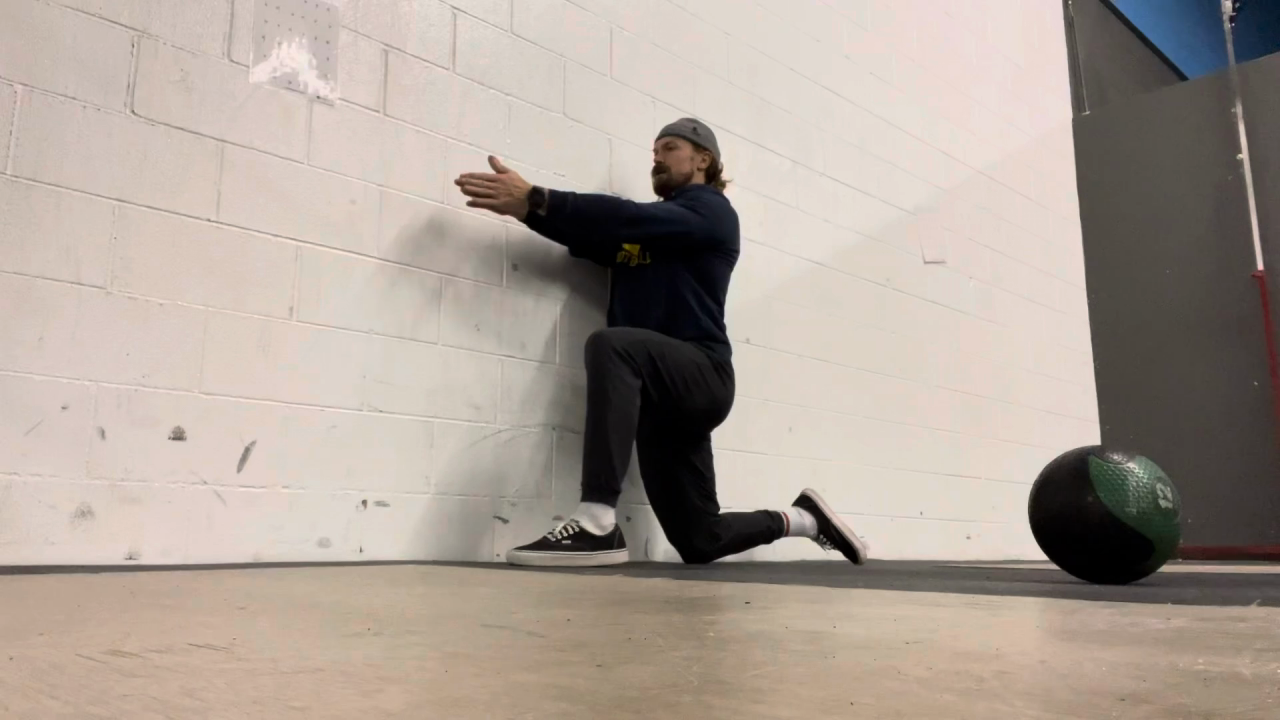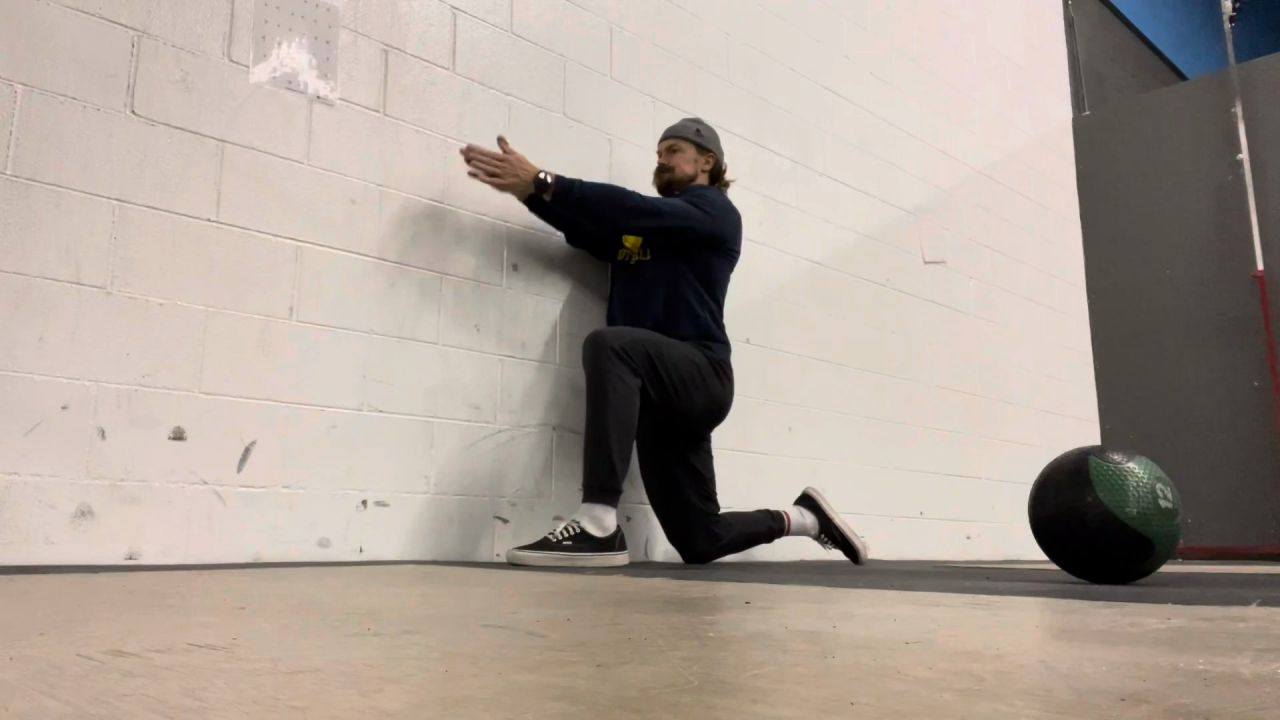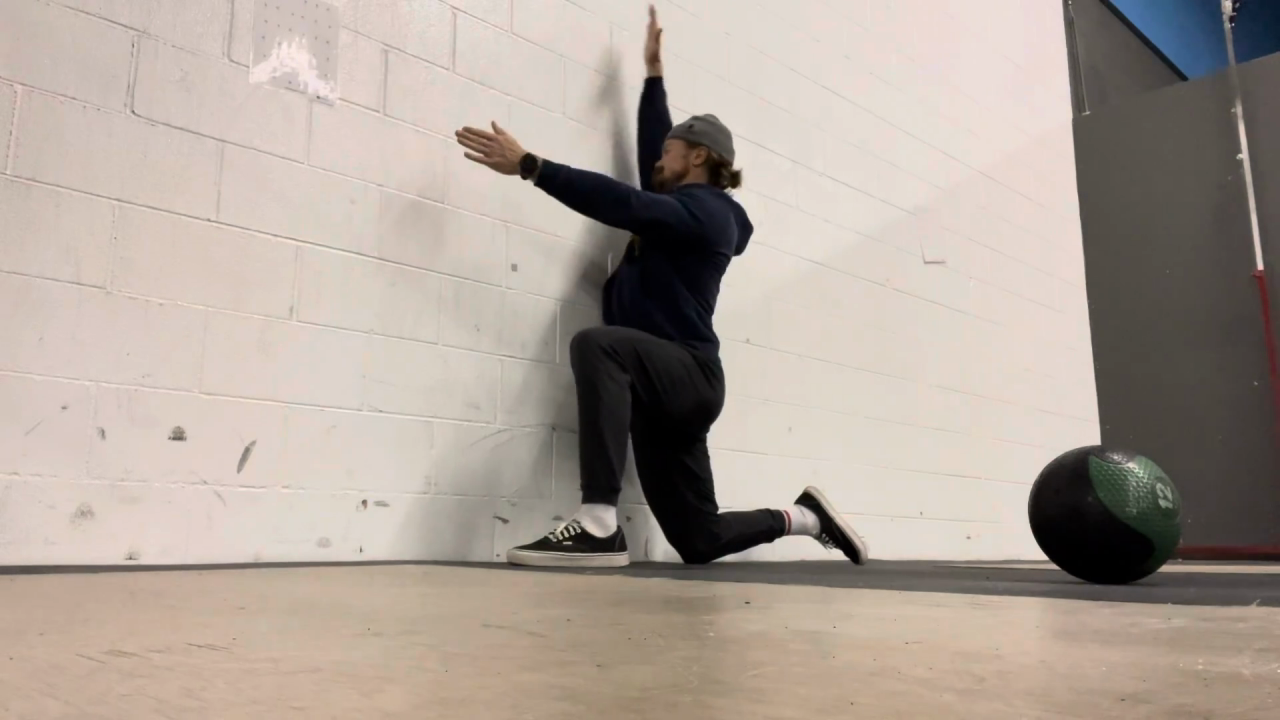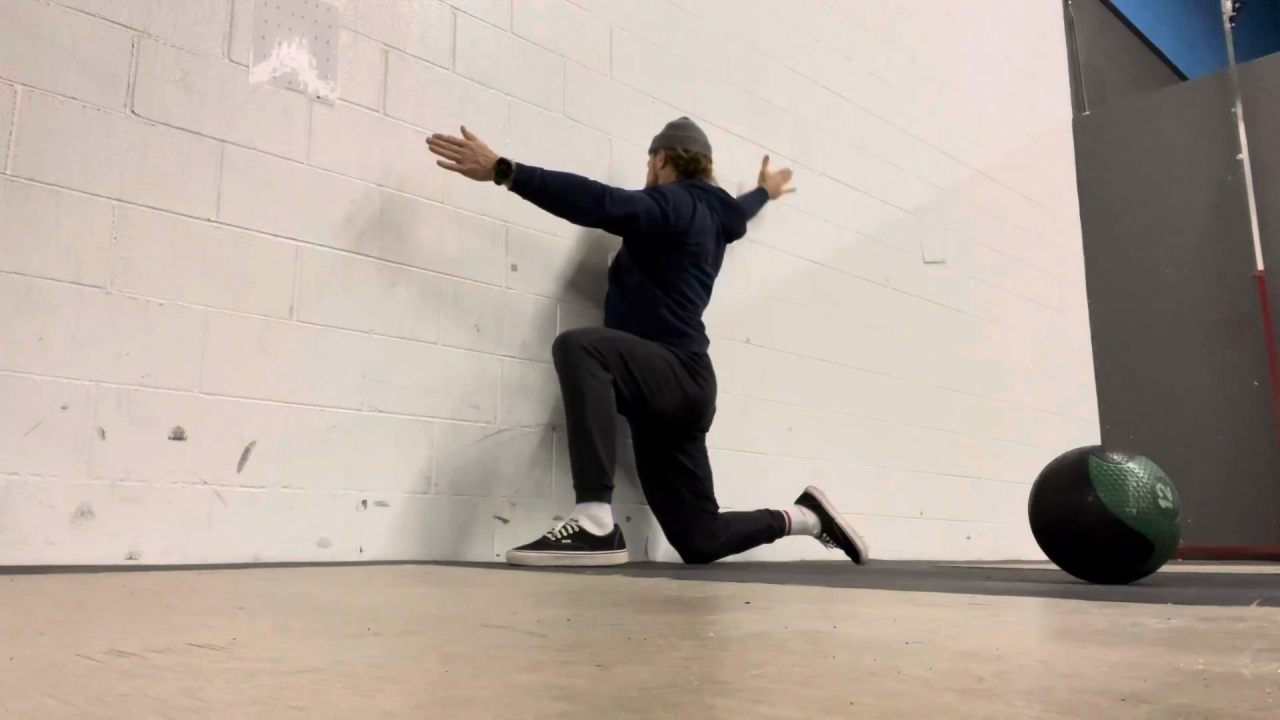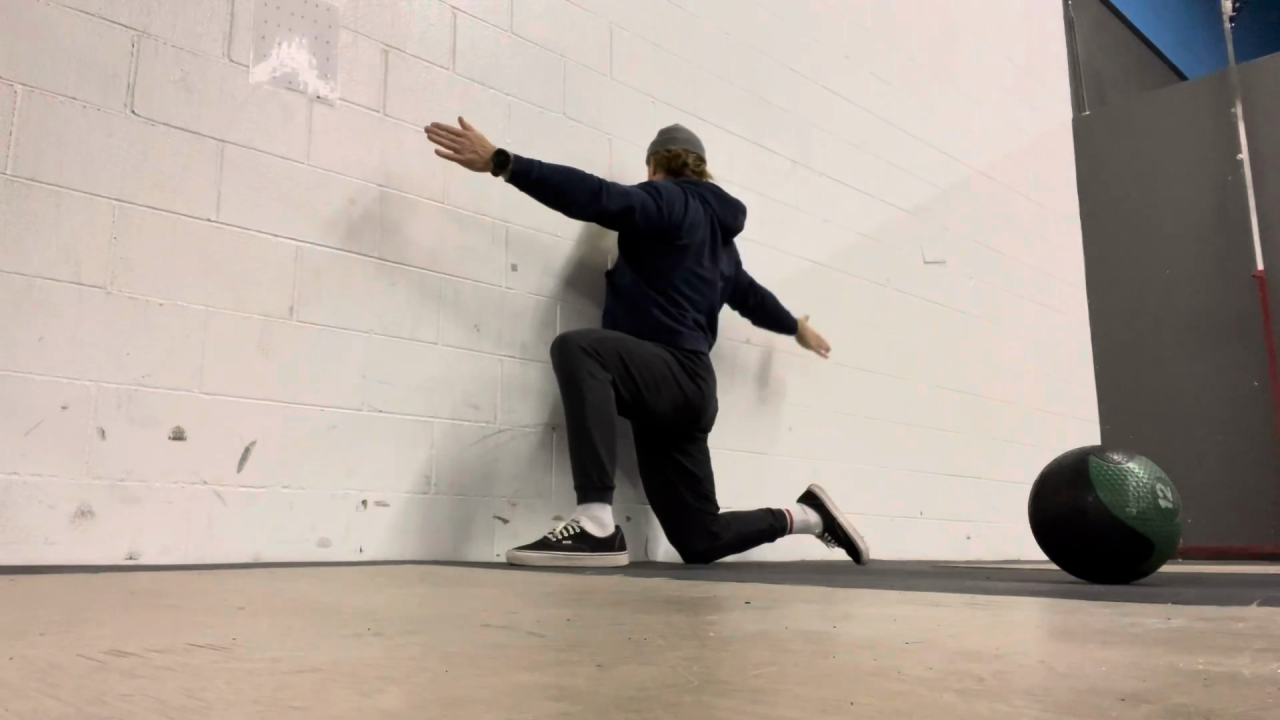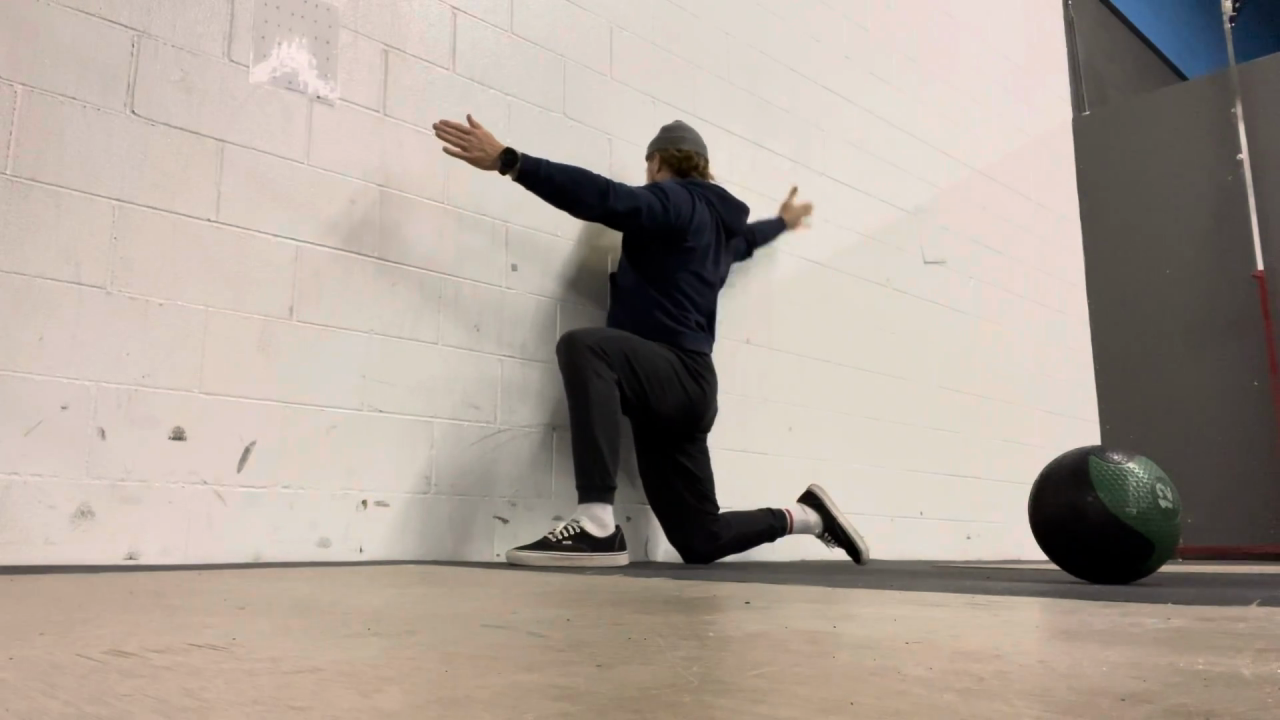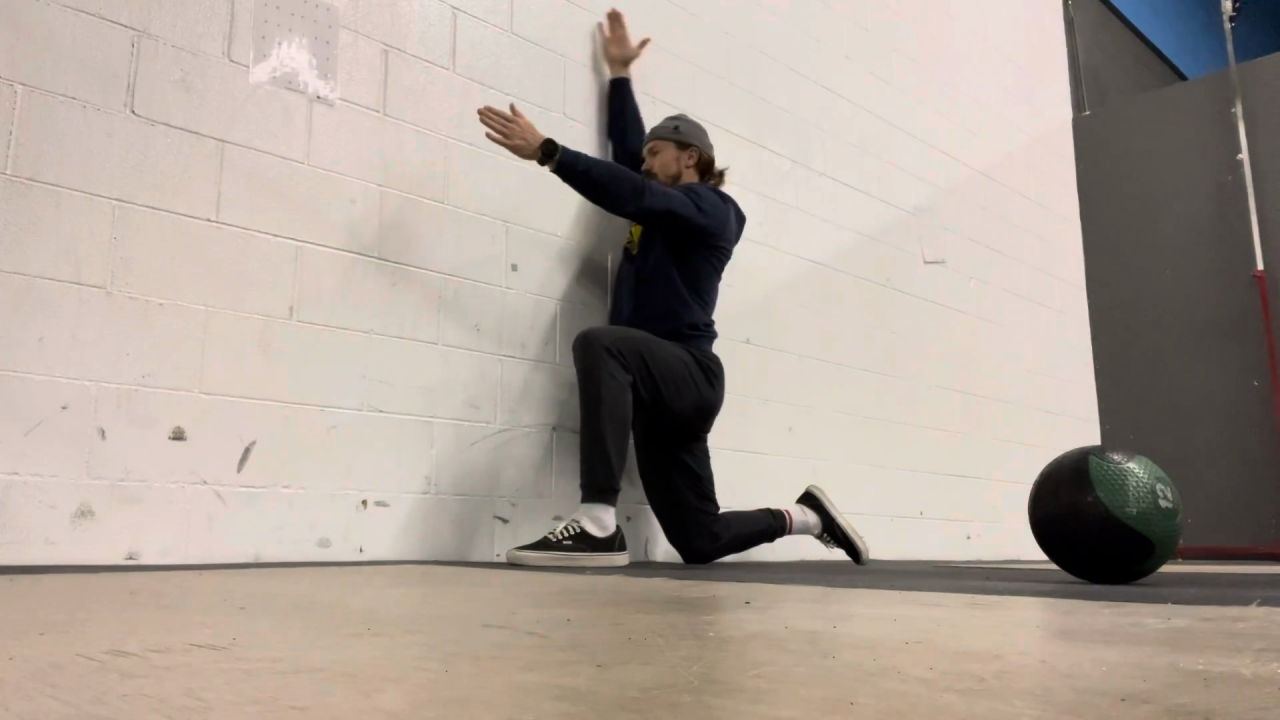
dt=0.7s
person 1, frame 1
left shoulder: (711, 210)
right shoulder: (647, 224)
left elbow: (626, 218)
right elbow: (591, 234)
left wrist: (537, 198)
right wrist: (526, 204)
left hip: (701, 376)
right hip: (660, 394)
left knee: (611, 345)
right knee: (700, 542)
left ankle: (598, 524)
right ankle: (801, 519)
person 1, frame 2
left shoulder: (715, 213)
right shoulder: (644, 231)
left elbow: (631, 209)
right elbow: (591, 223)
left wrist: (541, 182)
right wrist: (532, 187)
left hip: (700, 376)
right hip: (662, 384)
left knee: (607, 345)
right knee: (700, 541)
left ankle: (599, 527)
right ankle: (805, 517)
person 1, frame 3
left shoulder: (706, 211)
right shoulder: (677, 207)
left elbow: (620, 203)
right elbow: (651, 141)
left wrist: (529, 165)
right wrist: (652, 71)
left hip: (688, 376)
right hip: (665, 387)
left knee: (597, 345)
right knee: (699, 541)
left ankle: (599, 525)
right ankle: (803, 517)
person 1, frame 4
left shoulder: (675, 204)
right shoulder: (709, 216)
left elbow: (598, 203)
right elbow: (737, 212)
left wrist: (502, 170)
right wrist: (763, 193)
left hip: (677, 377)
right hip: (677, 386)
right knee: (699, 540)
left ankle: (594, 526)
right ankle: (804, 516)
person 1, frame 5
left shoulder: (669, 201)
right shoulder: (716, 229)
left elbow: (596, 197)
right elbow: (749, 293)
left wrist: (500, 162)
right wrist: (795, 327)
left hip: (675, 377)
right hip: (685, 387)
right knee: (701, 542)
left ankle: (596, 527)
right ankle: (807, 516)
person 1, frame 6
left shoulder: (674, 203)
right shoulder: (709, 216)
left elbow: (602, 199)
right elbow: (743, 239)
left wrist: (507, 160)
right wrist: (784, 221)
left hip: (678, 377)
right hip: (679, 387)
right knee: (700, 541)
left ankle: (596, 527)
right ankle: (807, 516)
person 1, frame 7
left shoulder: (707, 210)
right shoulder: (664, 215)
left elbow: (631, 194)
right elbow: (627, 149)
left wrist: (546, 150)
right wrist: (620, 73)
left hip: (688, 377)
right hip: (665, 385)
left knee: (599, 346)
right knee: (701, 541)
left ankle: (598, 525)
right ankle: (807, 517)
